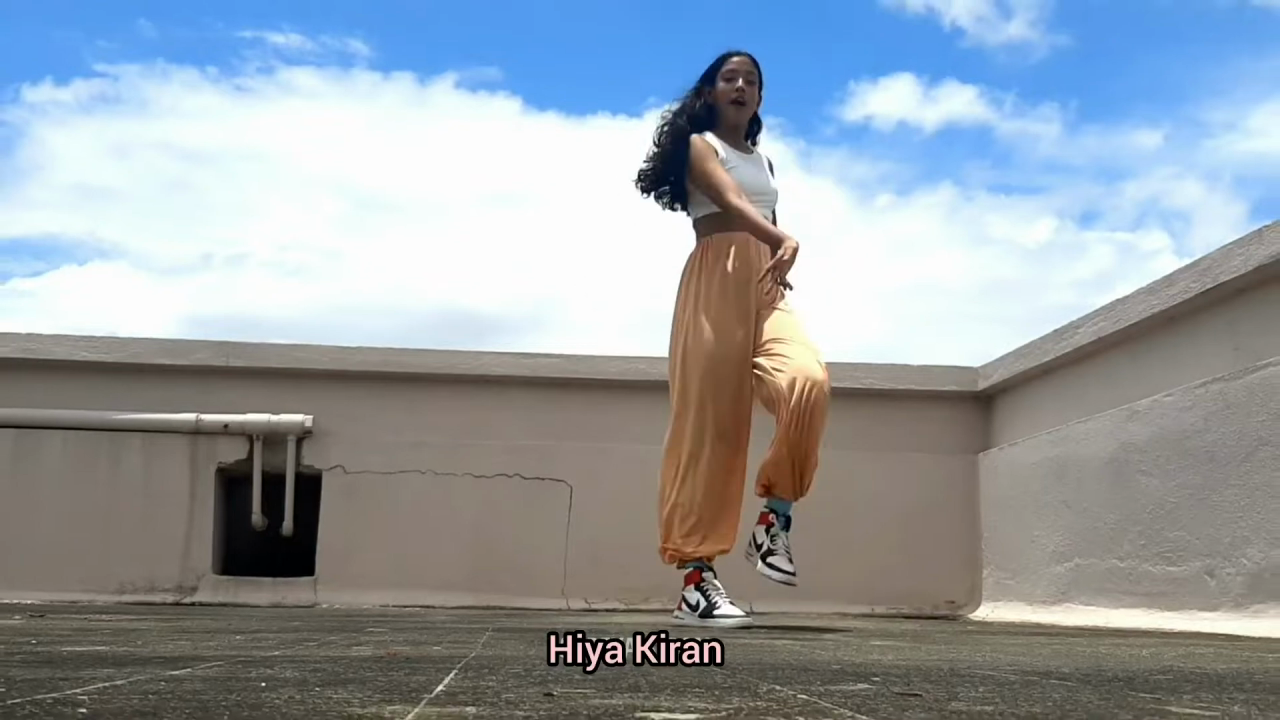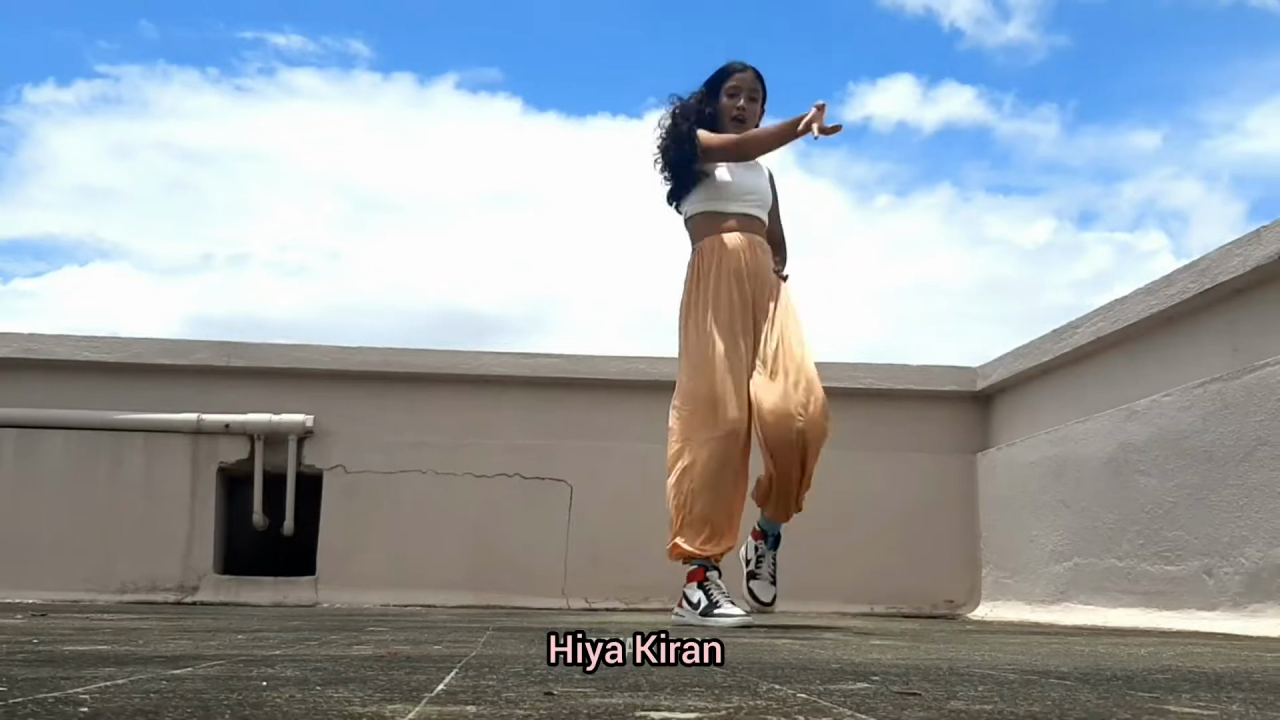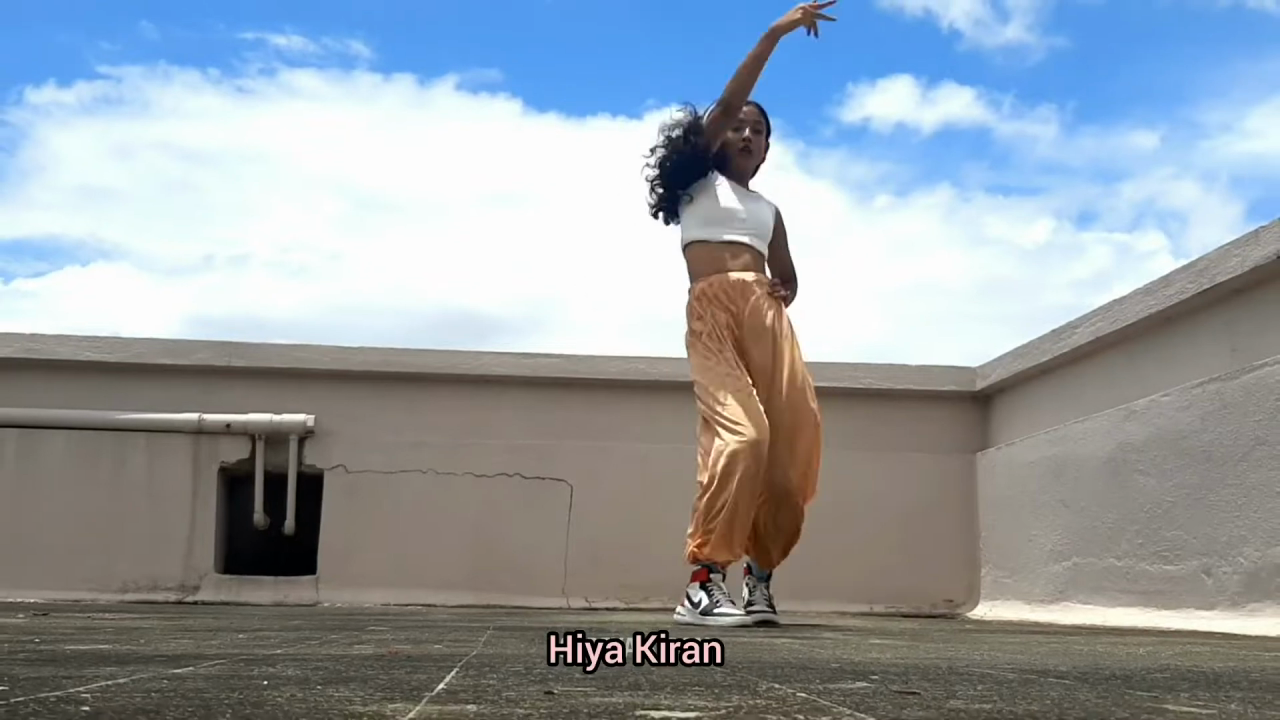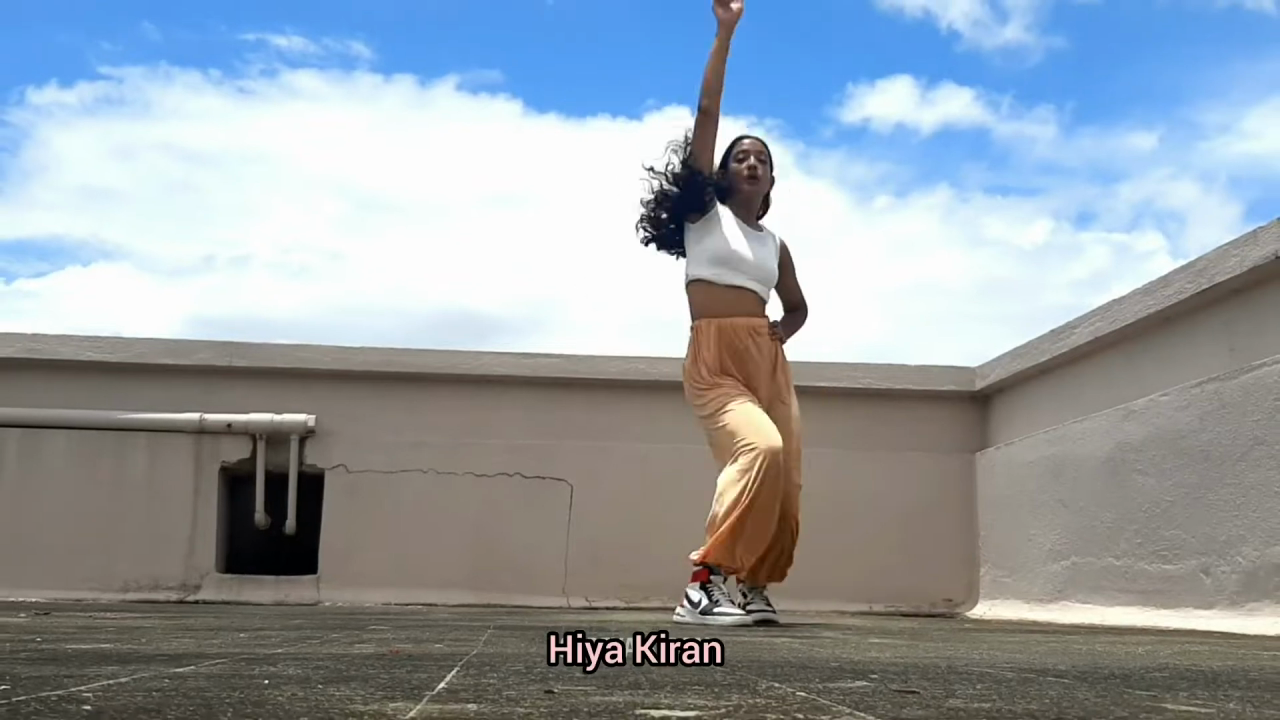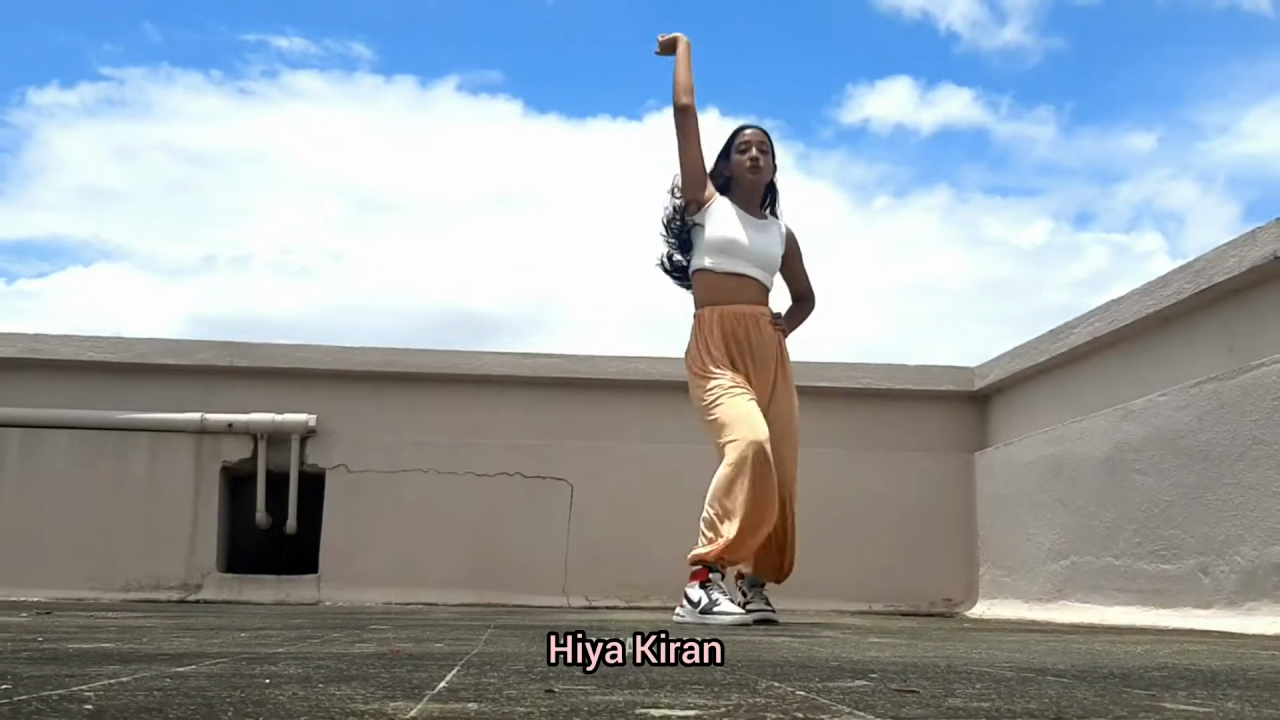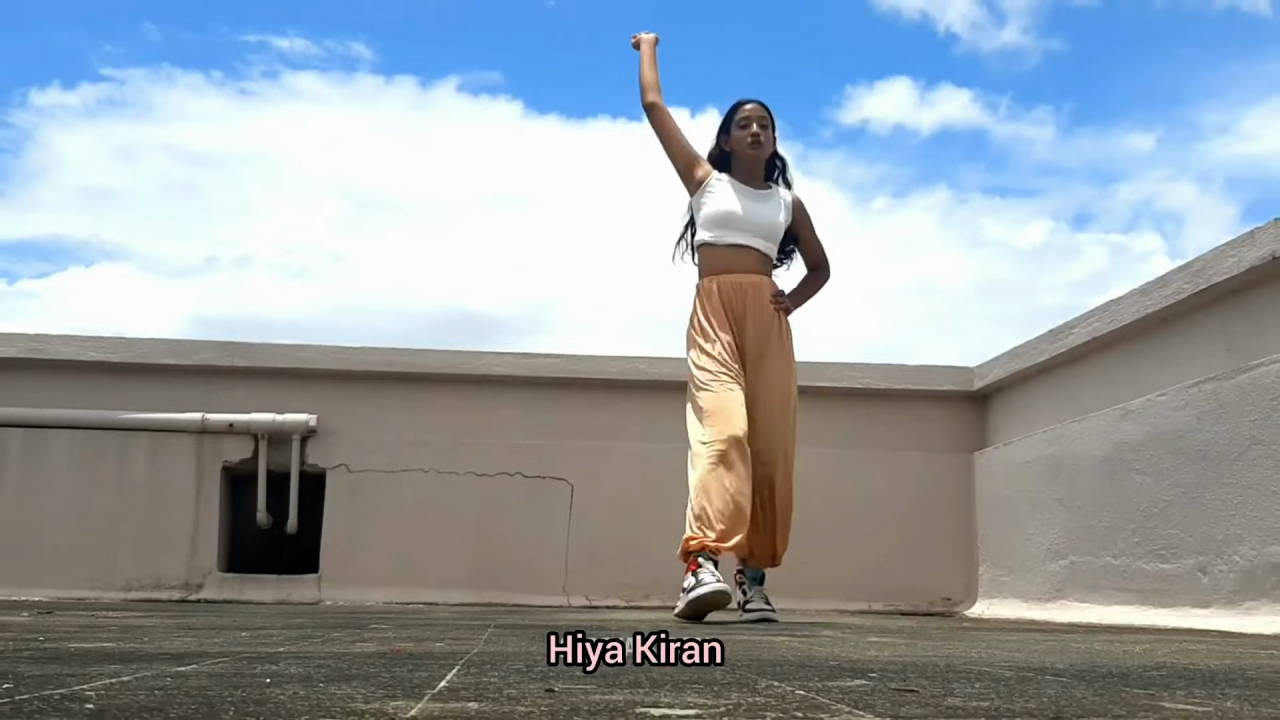
dt=0.1s
person 1, frame 1
left shoulder: (762, 162)
right shoulder: (699, 144)
right elbow: (731, 198)
left wrist: (779, 251)
right wrist: (780, 240)
left hip: (765, 285)
right hip: (713, 281)
left knee: (807, 381)
right knee: (707, 420)
left ankle: (775, 520)
right ankle: (694, 574)
person 1, frame 2
left shoulder: (763, 173)
right shoulder: (698, 144)
right elbow: (741, 144)
left wrist: (770, 276)
right wrist: (799, 127)
left hip: (767, 287)
right hip: (716, 281)
left knee: (799, 407)
right knee: (718, 420)
left ankle: (768, 530)
right ankle: (699, 574)
person 1, frame 3
left shoulder: (766, 204)
right shoulder: (702, 170)
left elbow: (789, 284)
right elbow: (726, 104)
left wrist: (775, 307)
left hip: (766, 324)
right hip: (712, 324)
left knee: (794, 461)
right knee: (741, 439)
left ankle: (759, 568)
right ankle: (703, 586)
person 1, frame 4
left shoulder: (776, 244)
right shoulder: (705, 205)
left elbow: (798, 309)
right elbow: (707, 111)
left wrist: (775, 337)
left hip: (763, 358)
right hip: (713, 360)
left knee: (782, 487)
right knee: (760, 450)
left ankle: (751, 583)
right ankle: (703, 582)
person 1, frame 5
left shoulder: (781, 234)
right shoulder: (705, 200)
left elbow: (805, 296)
right elbow: (683, 111)
left wrist: (782, 326)
right wrist: (682, 50)
left hip: (766, 350)
right hip: (713, 347)
left knee: (776, 471)
right knee: (748, 446)
left ankle: (754, 584)
right ankle: (704, 580)
person 1, frame 6
left shoulder: (788, 202)
right shoulder: (704, 179)
left elbow: (820, 269)
right elbow: (655, 106)
left wrist: (791, 299)
right wrist: (648, 49)
left hip: (768, 329)
right hip: (712, 319)
left knee: (771, 448)
right knee: (725, 431)
left ankle: (752, 576)
right ankle: (701, 567)
